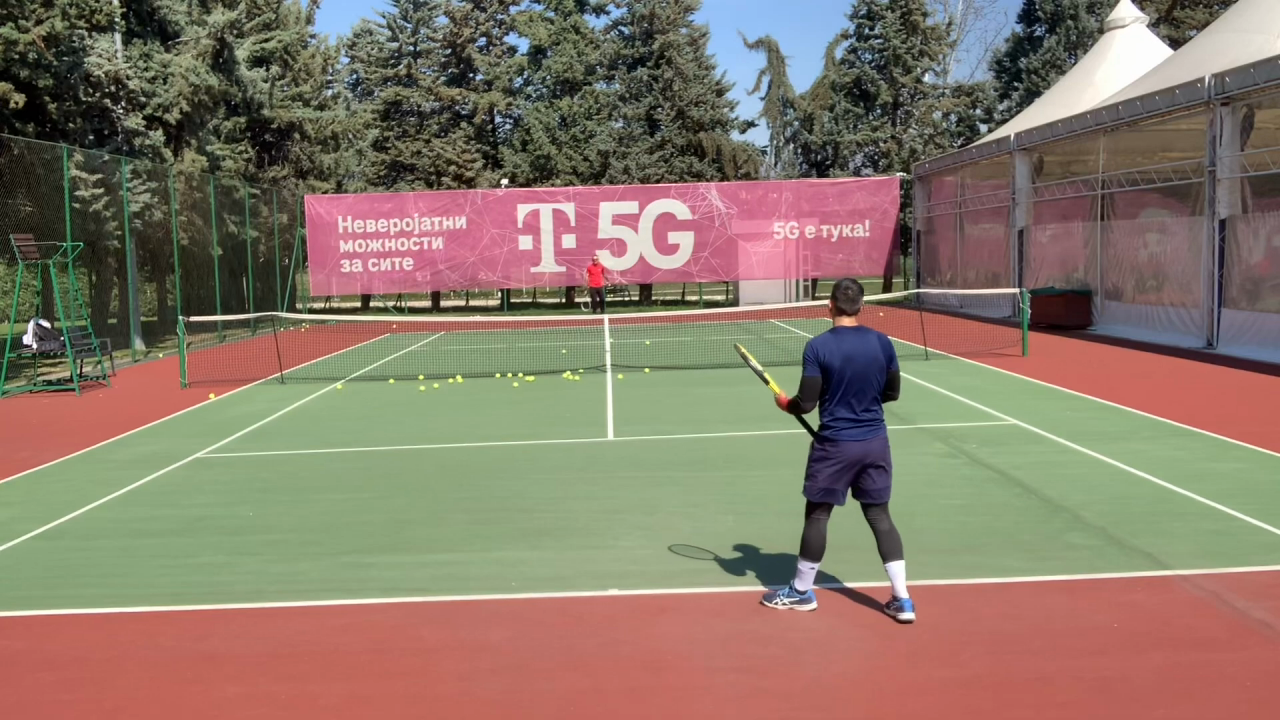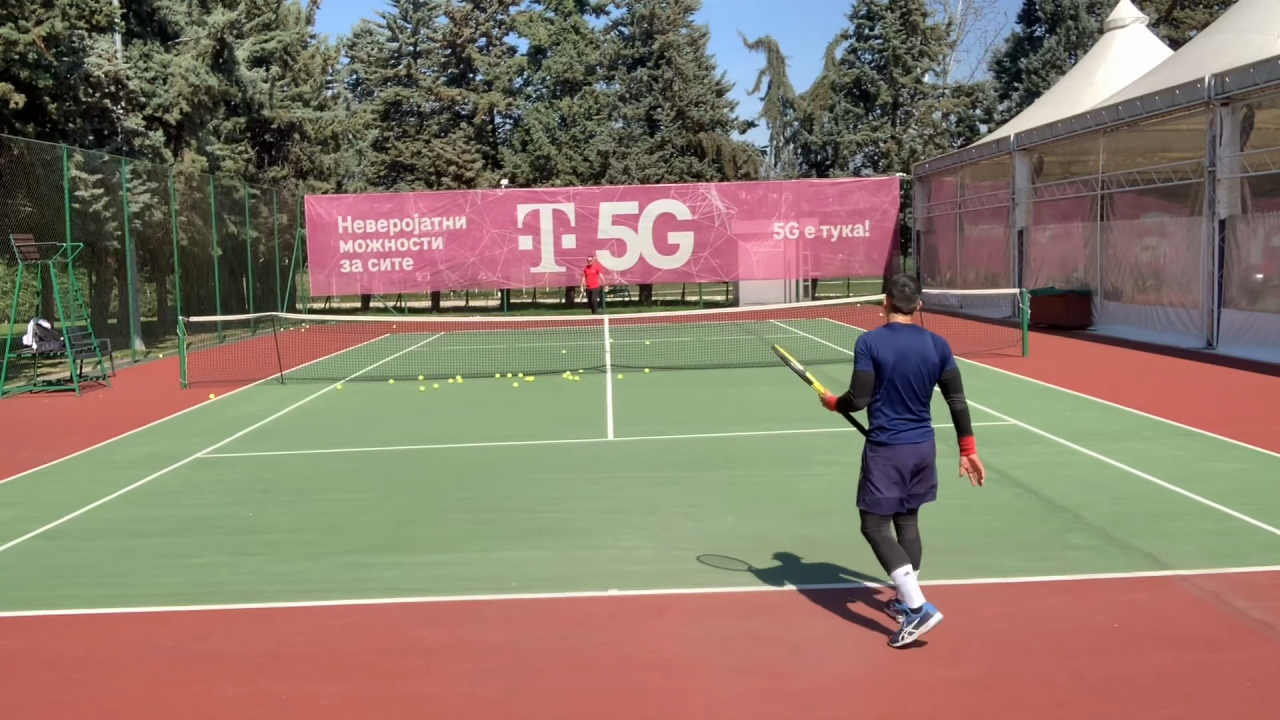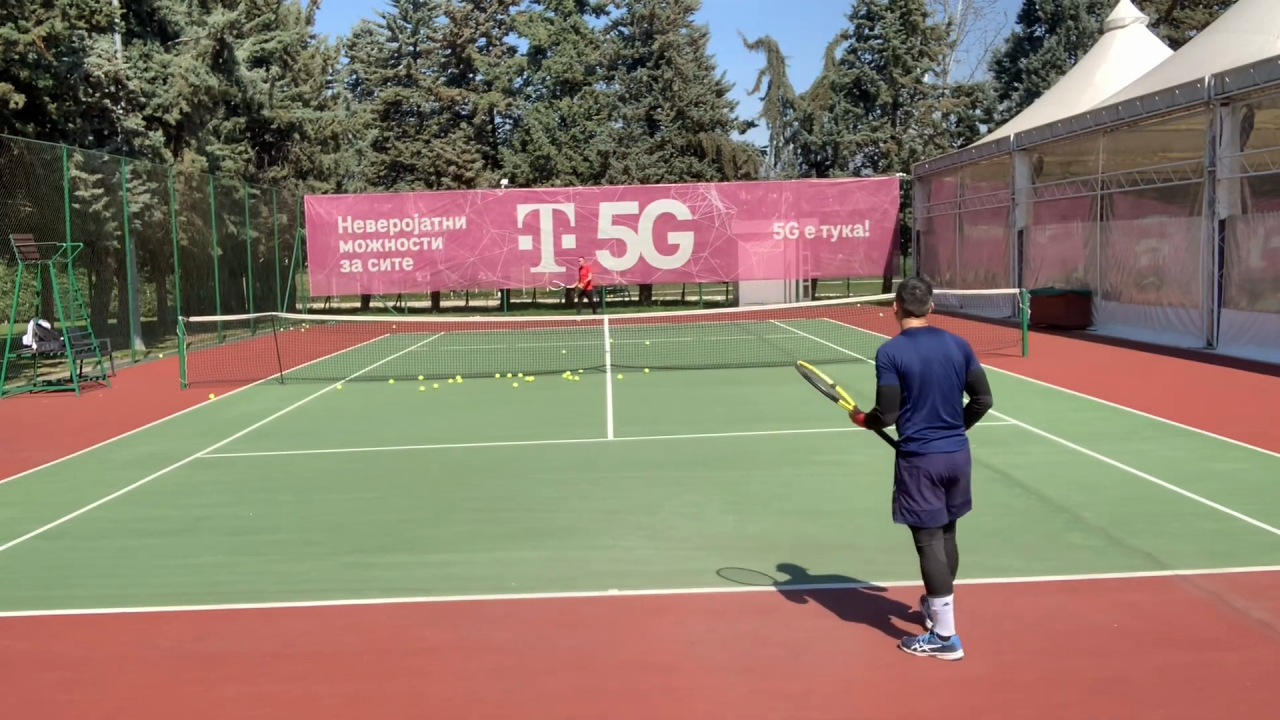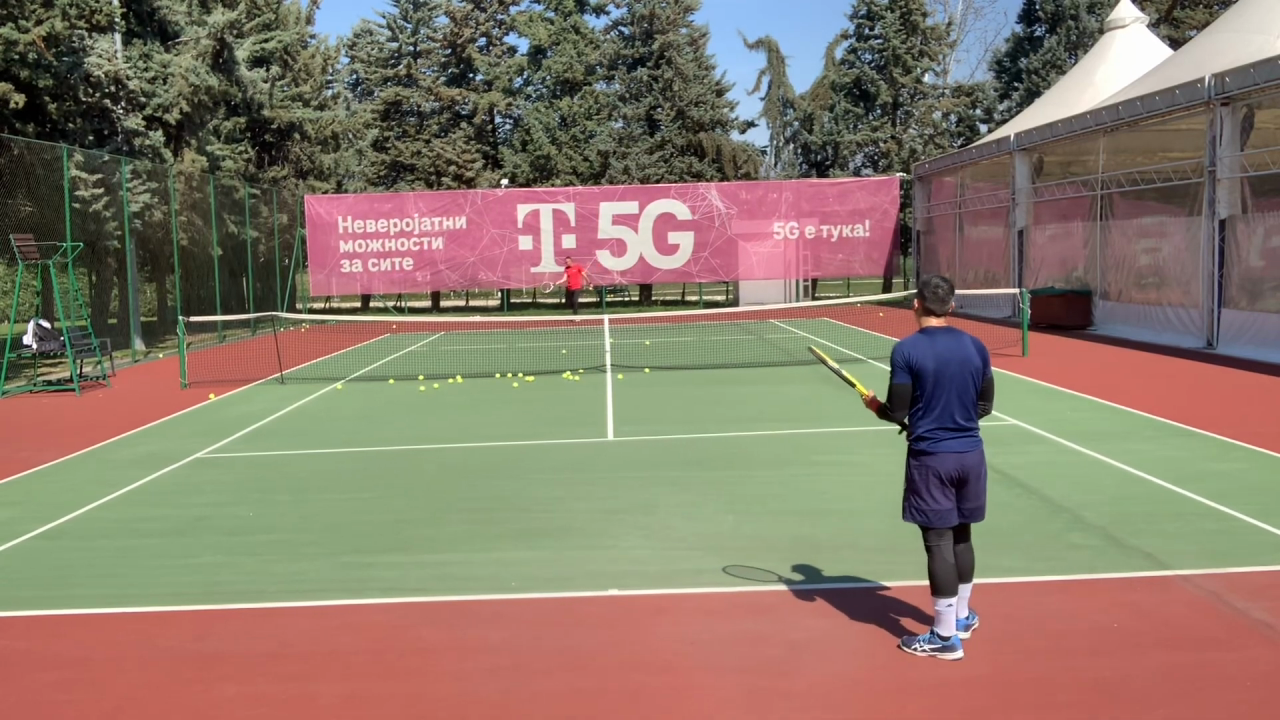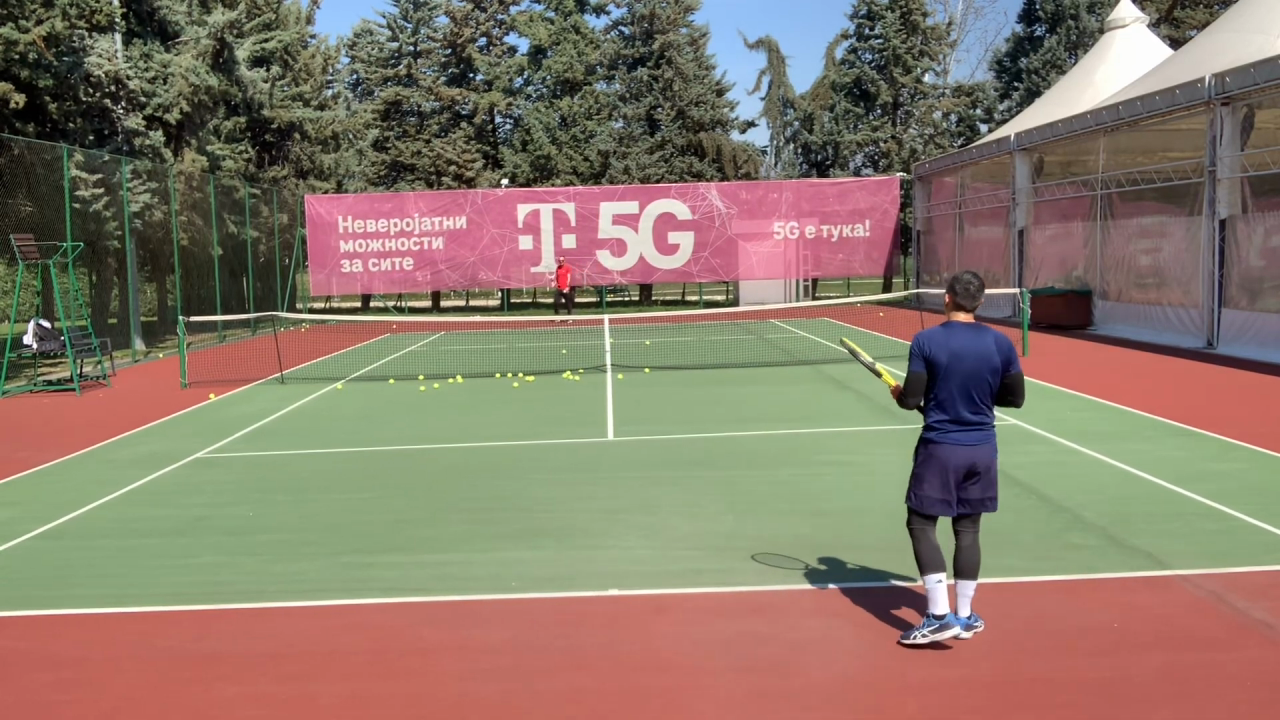
dt=0.5s
person 1, frame 1
left shoulder: (818, 347)
right shoulder: (883, 344)
left elbow: (807, 402)
right elbow: (892, 392)
left wrist: (785, 403)
left hip: (836, 445)
right hip: (875, 442)
left knee: (817, 515)
right knee: (880, 517)
left ankle: (802, 590)
right ankle: (902, 600)
person 1, frame 2
left shoulder: (869, 342)
right shoulder: (938, 345)
left elbow: (858, 399)
right elbow: (957, 401)
left wrist: (832, 402)
right wrist: (969, 450)
left hip: (886, 448)
right hip: (923, 445)
left knee: (875, 526)
right knee: (907, 521)
left ankle: (918, 606)
right ankle: (904, 600)
person 1, frame 3
left shoulder: (890, 352)
right shoulder: (959, 345)
left elbow: (886, 416)
right elbow: (983, 400)
left wrist: (860, 418)
left hip: (920, 458)
right hip: (958, 454)
left knee: (929, 542)
right knee: (946, 533)
left ankle: (945, 637)
right ankle: (936, 610)
person 1, frame 4
left shoulder: (906, 350)
right shoulder: (976, 347)
left elbow: (896, 413)
right elbow: (985, 405)
left wrist: (874, 404)
left hip: (930, 458)
right hip: (970, 454)
left knee: (938, 542)
right knee: (961, 536)
left ankle: (944, 636)
right ankle: (962, 617)
person 1, frame 5
left shoulder: (926, 341)
right shoulder: (1001, 344)
left elbow: (910, 400)
right elbow: (1016, 399)
left wrist: (897, 393)
left hip: (940, 448)
right hip: (982, 448)
left knee: (921, 524)
right knee: (968, 530)
left ankle: (940, 615)
right ankle: (964, 616)
